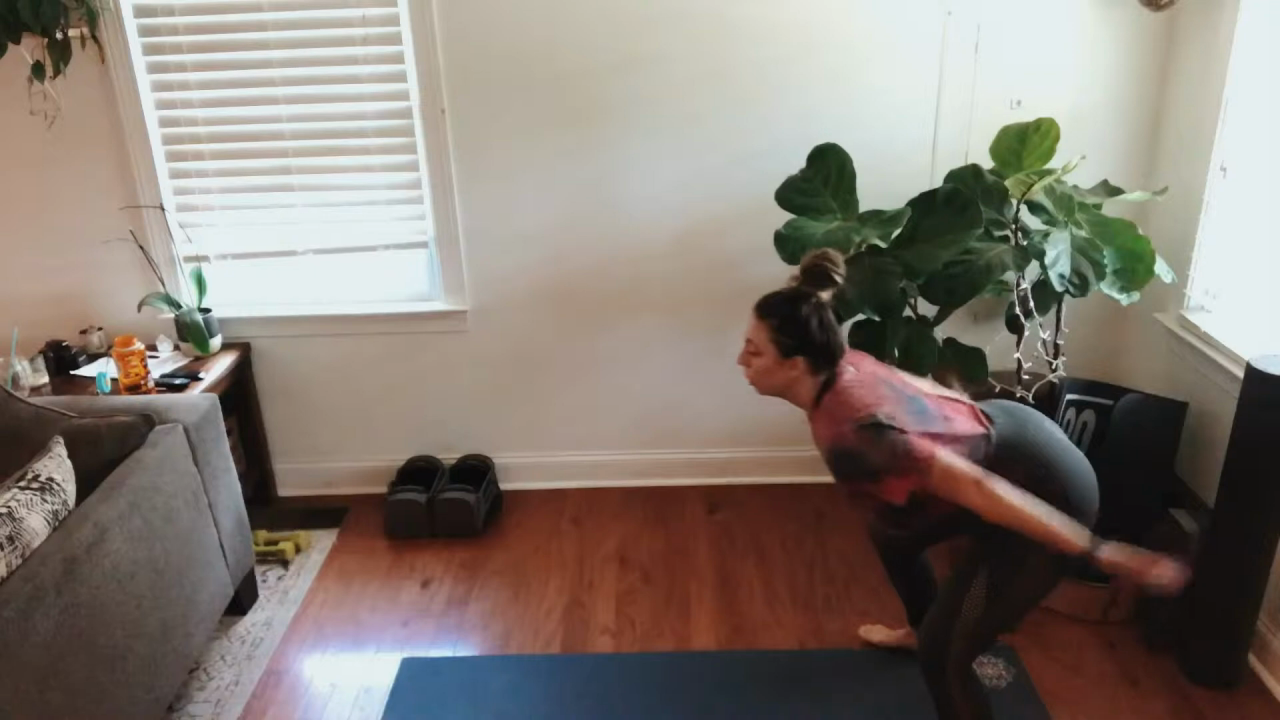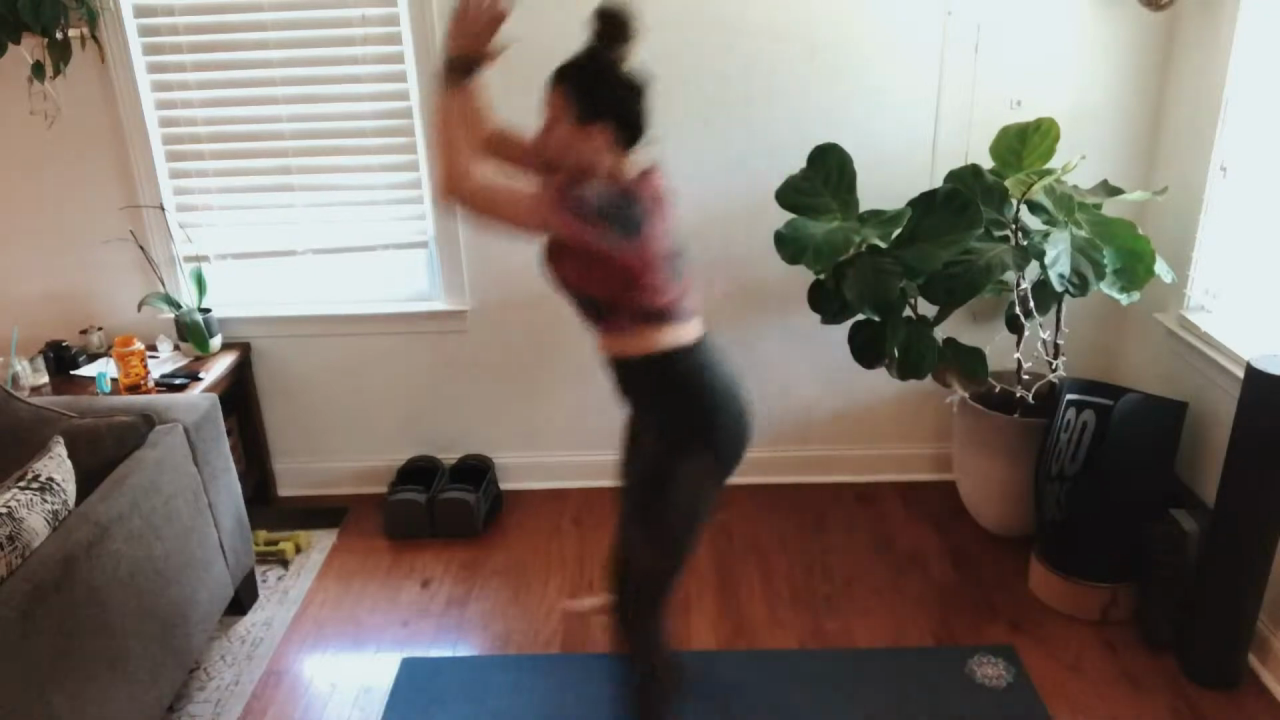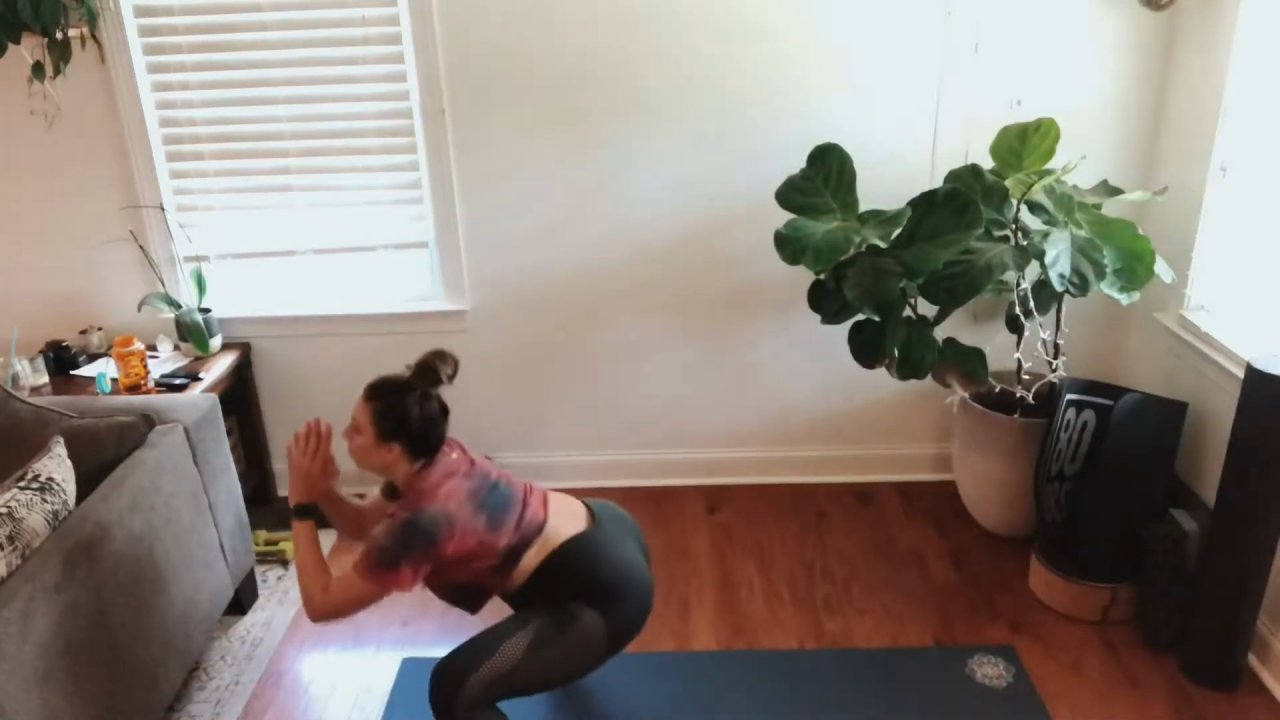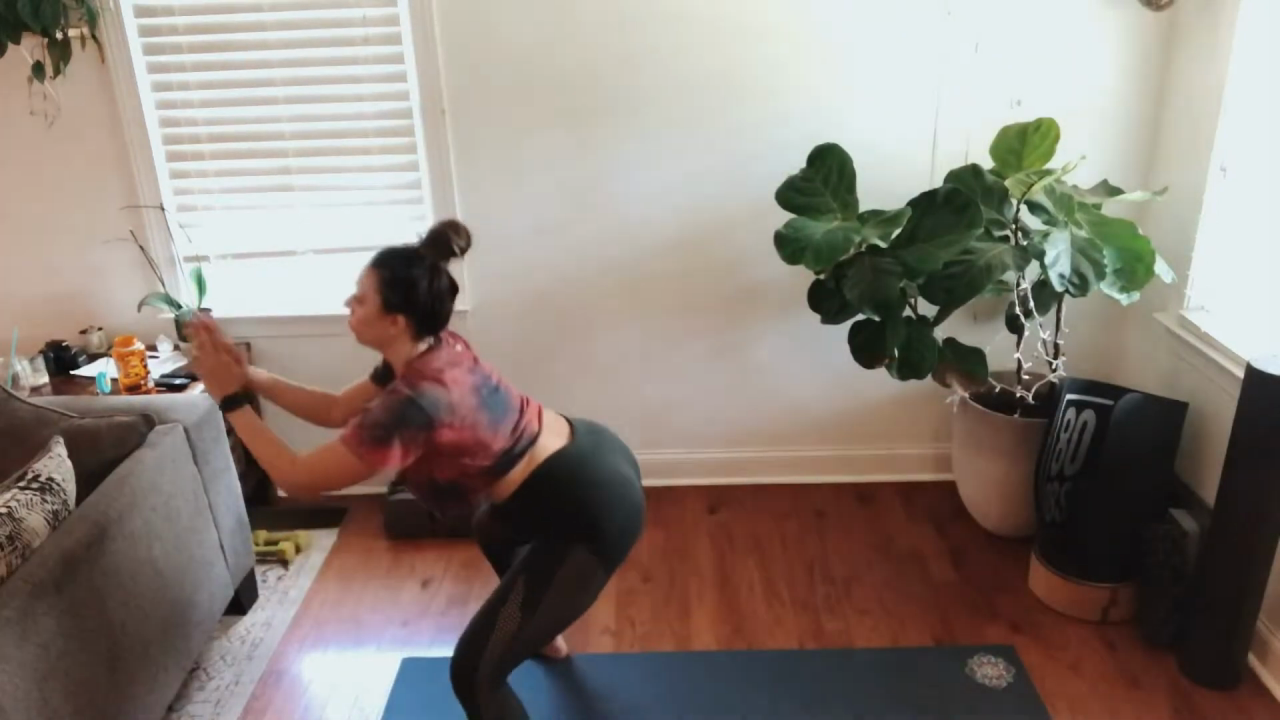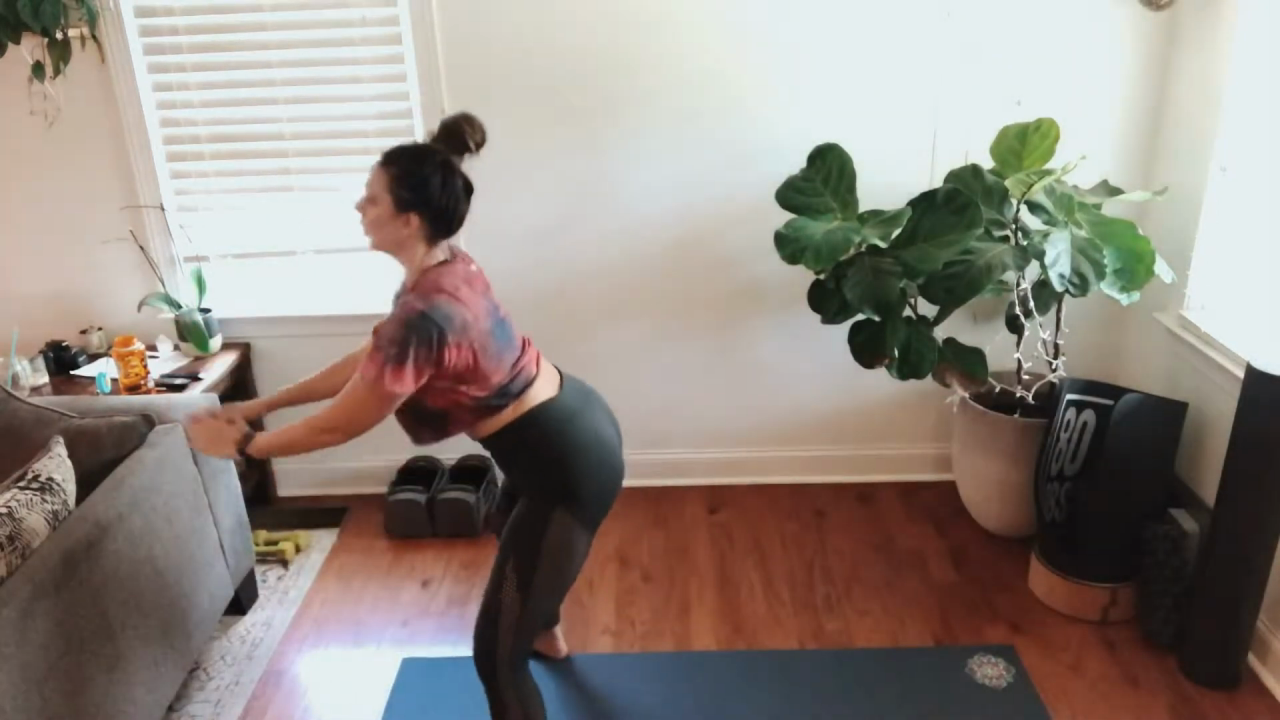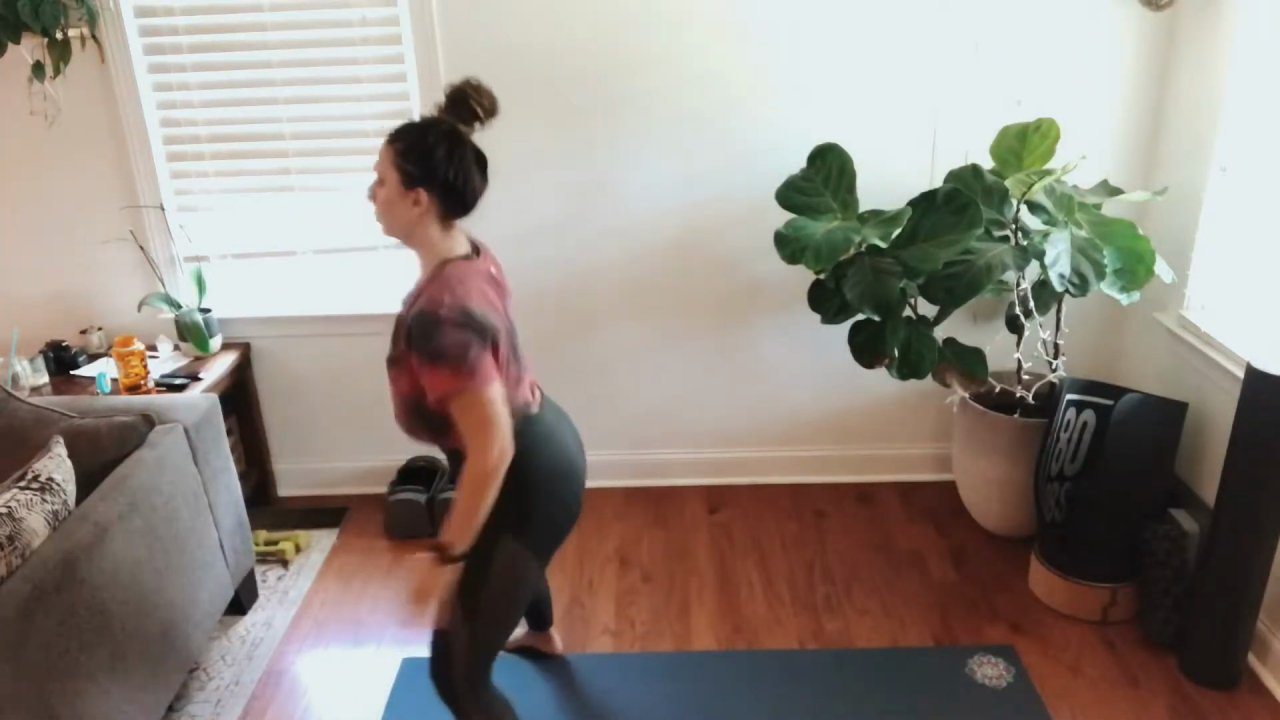
dt=0.7s
person 1, frame 1
left shoulder: (849, 433)
right shoulder: (841, 369)
left elbow: (976, 489)
left wrist: (1097, 552)
left hip: (1047, 491)
right hip: (1008, 427)
left knee: (943, 657)
right knee: (891, 531)
right ankle: (921, 631)
person 1, frame 2
left shoulder: (602, 202)
right shoulder: (616, 175)
left elbow: (462, 187)
right elbow: (487, 141)
left wrist: (459, 67)
right wrist: (468, 71)
left hip: (693, 412)
right hip: (677, 388)
left knee: (643, 603)
right knee: (638, 530)
right ankle: (638, 609)
person 1, frame 3
left shoulder: (417, 522)
right shoulder: (437, 459)
left elbow: (321, 604)
right elbow: (362, 524)
left wrist: (302, 506)
right wrist: (323, 492)
left hip: (607, 594)
right ankle: (547, 645)
person 1, frame 4
left shoulder: (412, 404)
right shoulder: (434, 350)
left elbow: (298, 478)
right elbow: (338, 408)
left wrist: (232, 401)
right wrist: (249, 375)
left hip: (593, 510)
right hip: (595, 456)
left knee: (474, 672)
right knee: (493, 532)
right ankle: (544, 632)
person 1, frame 5
left shoulder: (424, 317)
right shoulder: (446, 269)
left elbow: (338, 426)
right elbow: (366, 364)
left wrist: (244, 443)
right wrist: (261, 404)
left hip: (571, 465)
right hip: (577, 424)
left knee: (497, 654)
right knee: (514, 530)
right ankle: (546, 633)
person 1, frame 6
left shoulder: (439, 314)
right shoulder: (473, 259)
left elbow: (491, 452)
left wrist: (445, 556)
left hip: (533, 483)
right hip: (551, 442)
right knee: (511, 553)
right ankle: (541, 633)
